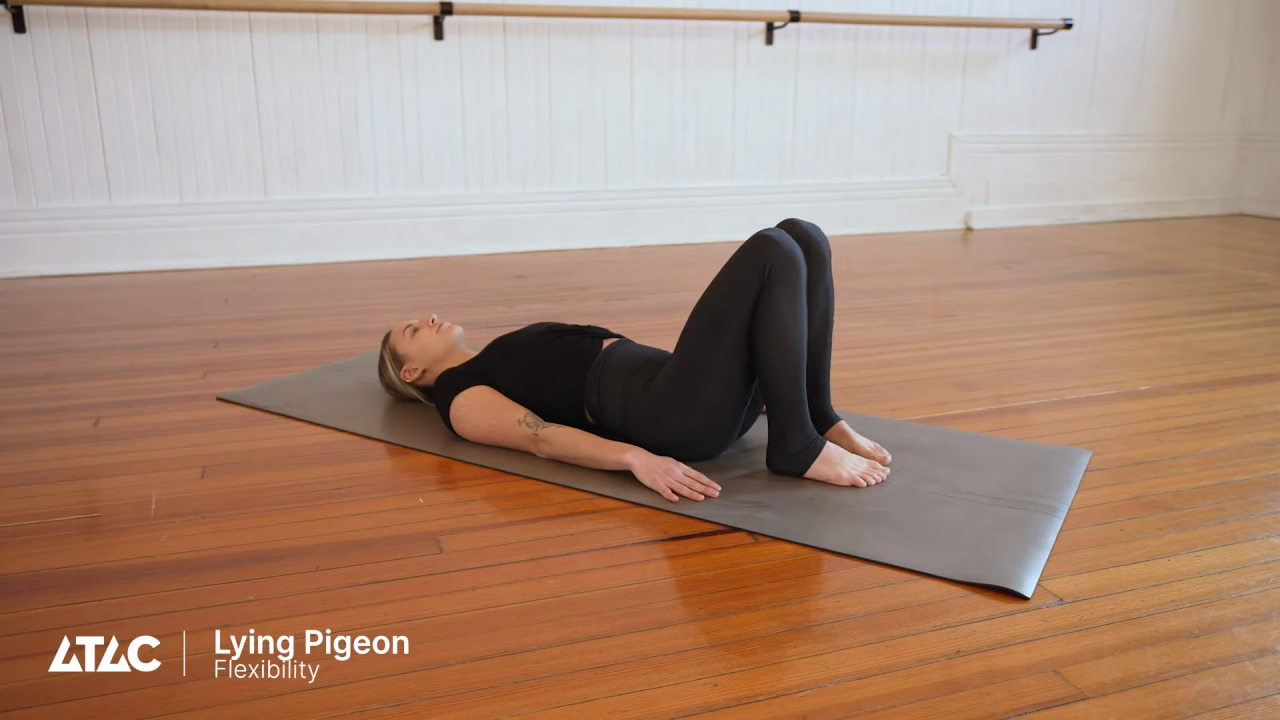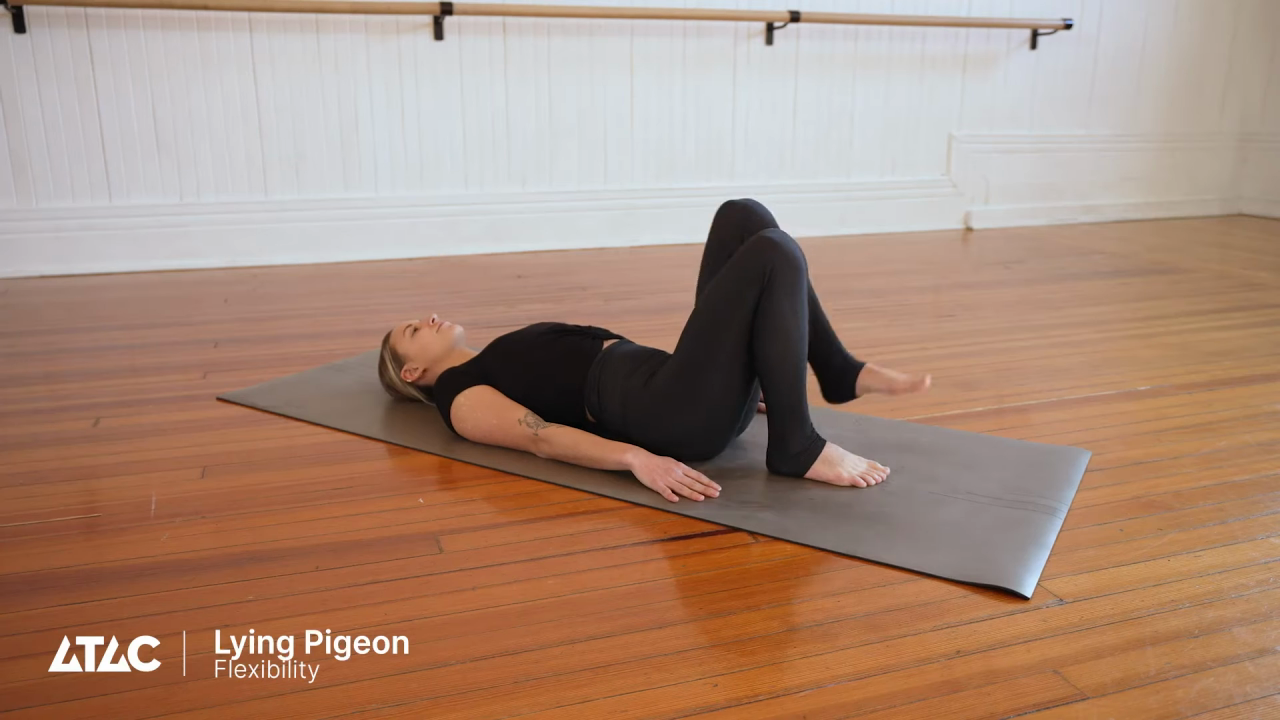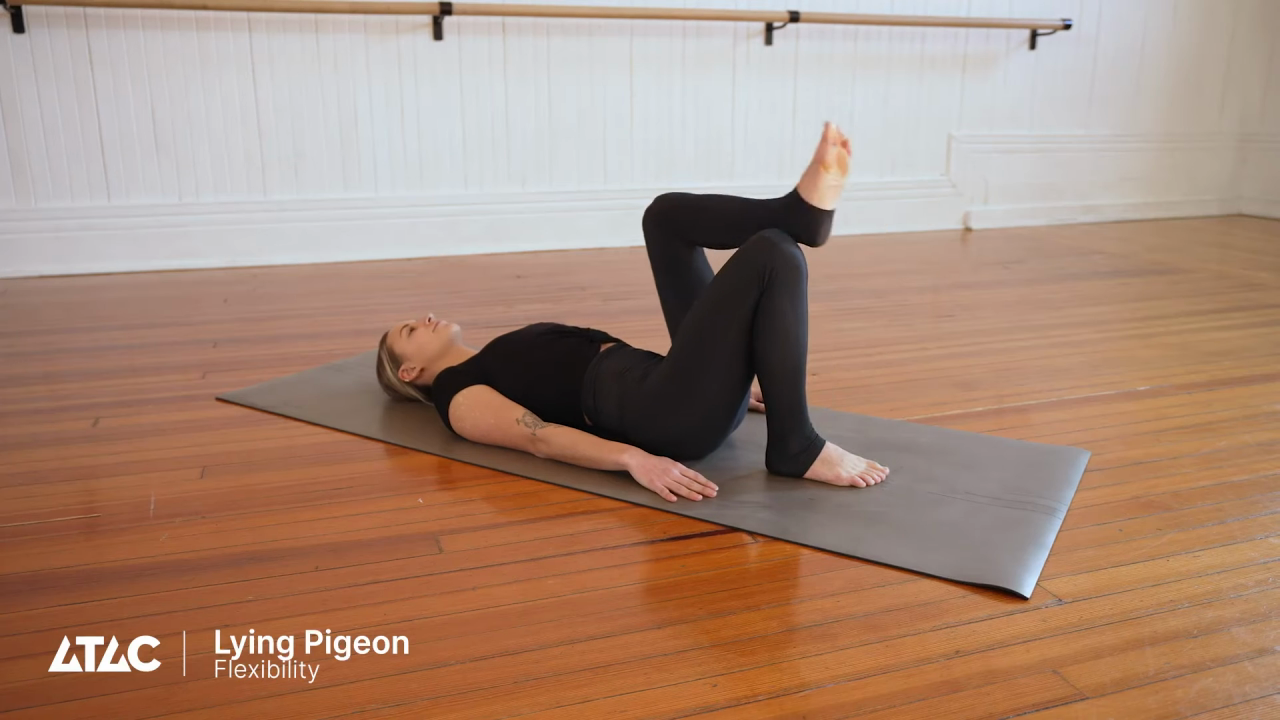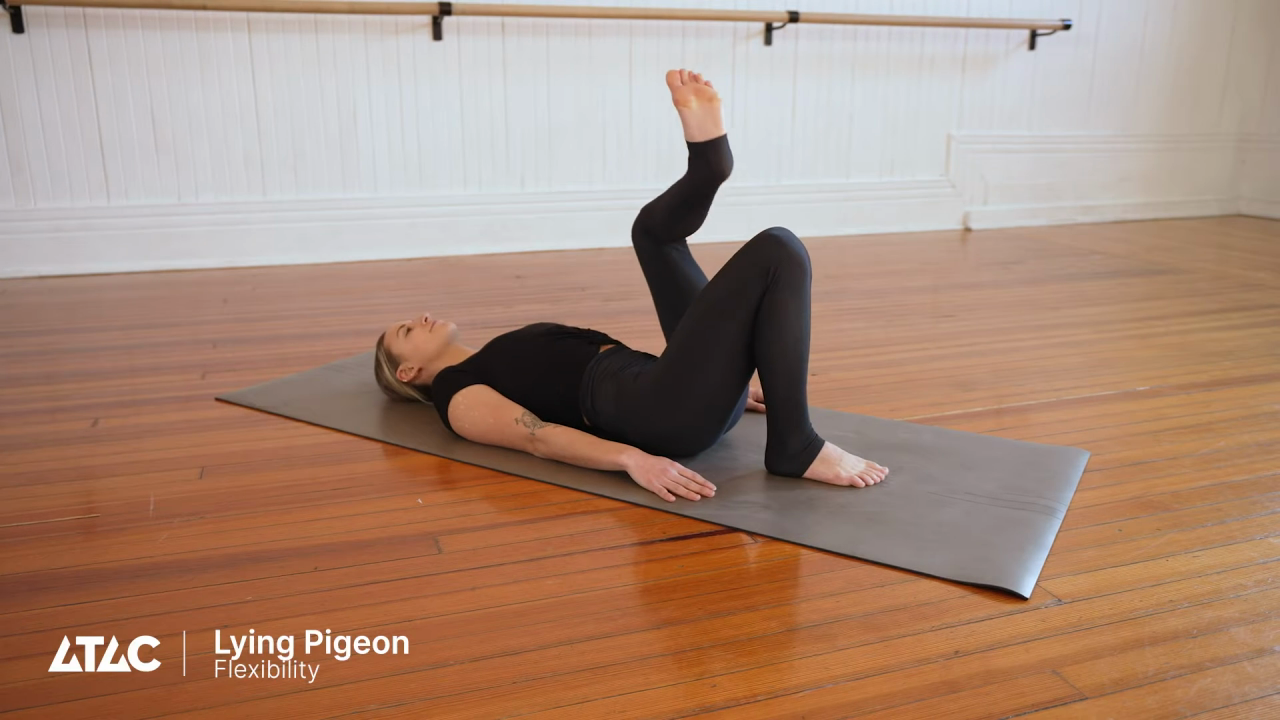
dt=0.4s
person 1, frame 1
left shoulder: (504, 364)
right shoulder: (462, 398)
right elbow: (541, 438)
left wrist: (751, 381)
right wrist: (636, 457)
left hip: (692, 395)
right hip: (676, 417)
left knee: (802, 237)
right knee: (774, 251)
left ankle: (820, 417)
right ankle: (797, 446)
person 1, frame 2
left shoulder: (506, 364)
right shoulder: (464, 399)
right elbow: (541, 438)
left wrist: (740, 382)
right wrist: (637, 457)
left hip: (694, 397)
right hip: (674, 418)
left knee: (741, 218)
right knee: (774, 252)
left ankle: (843, 374)
right ankle: (796, 448)
person 1, frame 3
left shoulder: (501, 365)
right shoulder: (461, 398)
right elbow: (539, 438)
left wrist: (738, 374)
right wrist: (633, 458)
left hip: (689, 395)
right hip: (673, 418)
left knee: (668, 213)
right knee: (773, 254)
left ankle: (803, 209)
right ankle: (796, 448)
person 1, frame 4
left shoulder: (501, 365)
right shoulder: (460, 398)
right elbow: (537, 438)
left wrist: (735, 375)
right wrist: (631, 458)
left hip: (690, 397)
right hip: (665, 416)
right knee: (777, 252)
left ankle: (706, 155)
right ankle: (795, 448)
